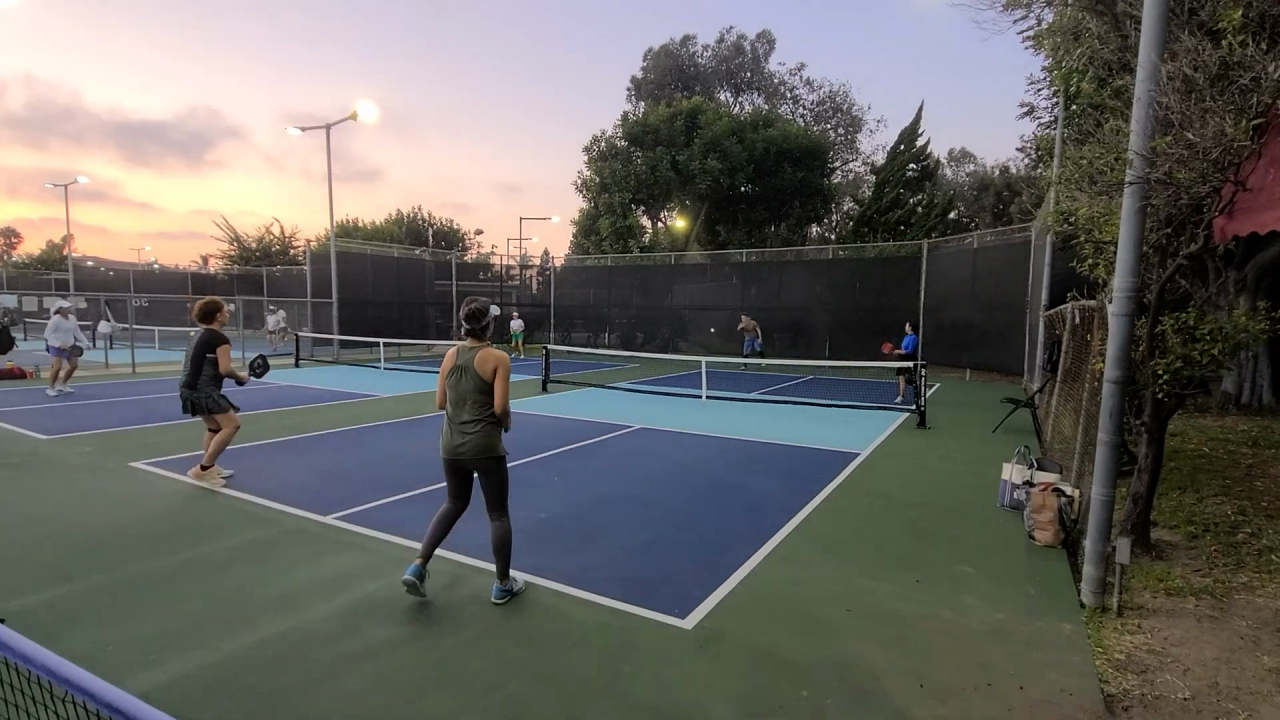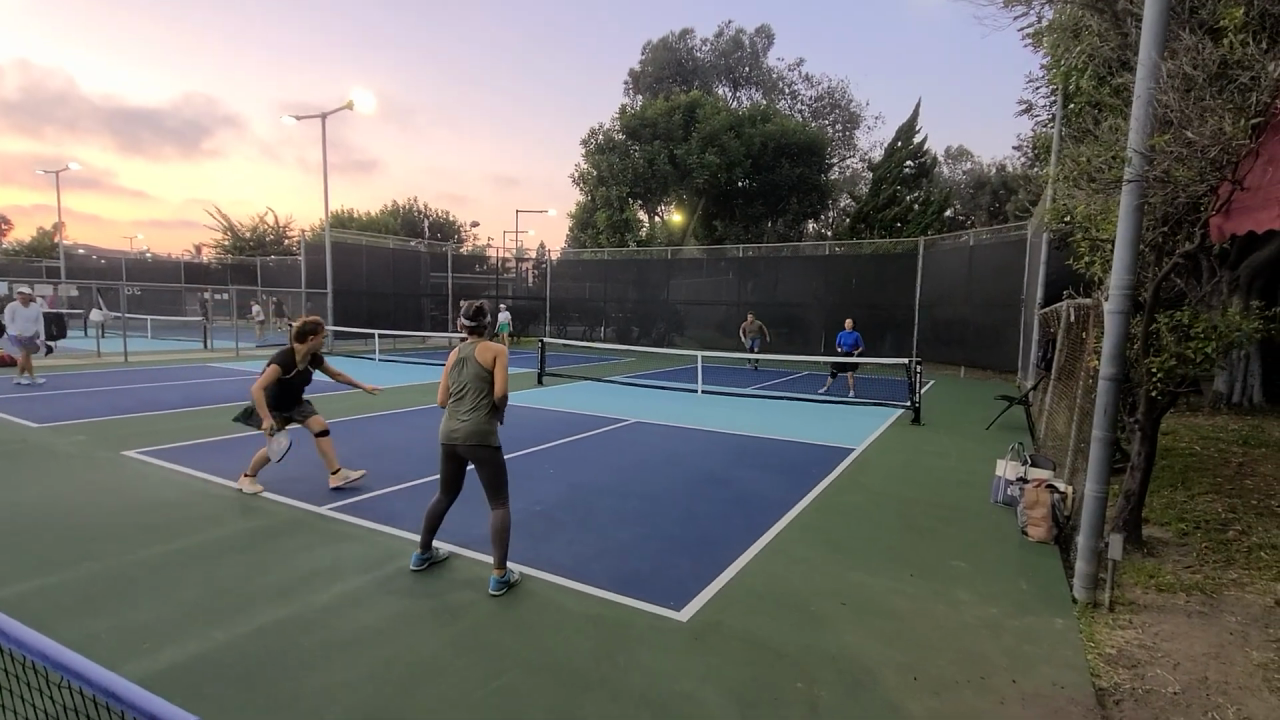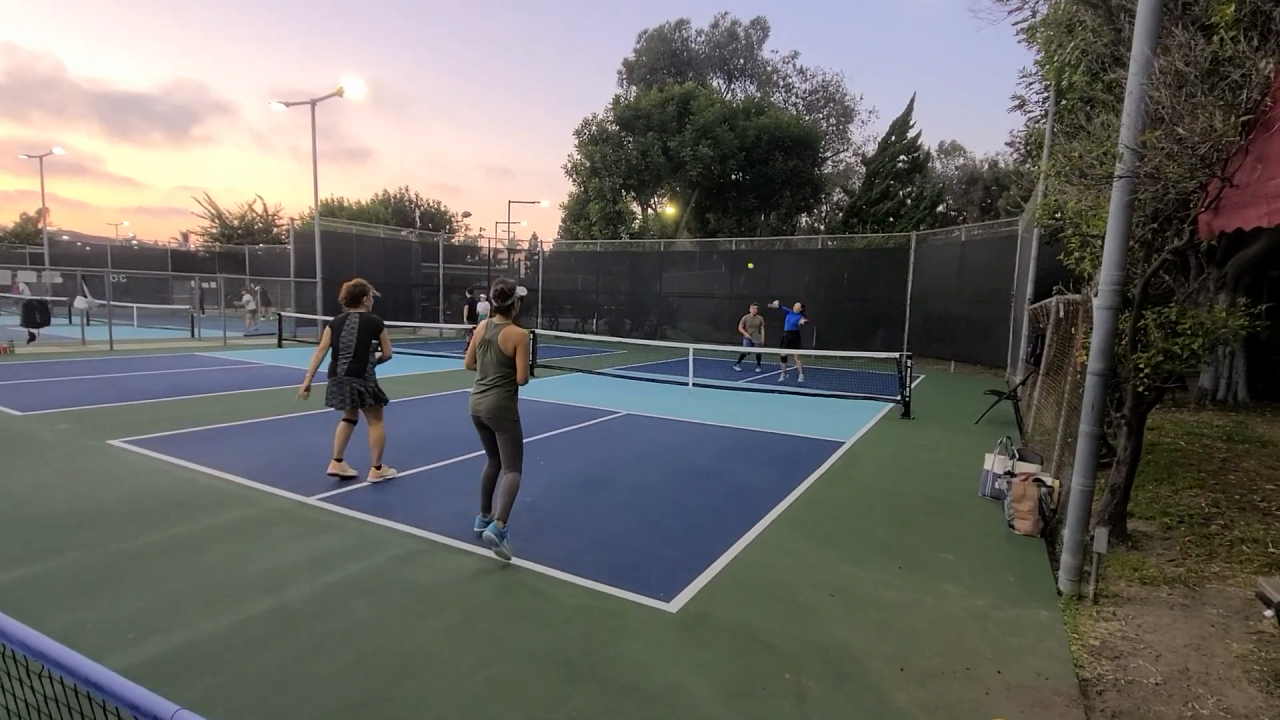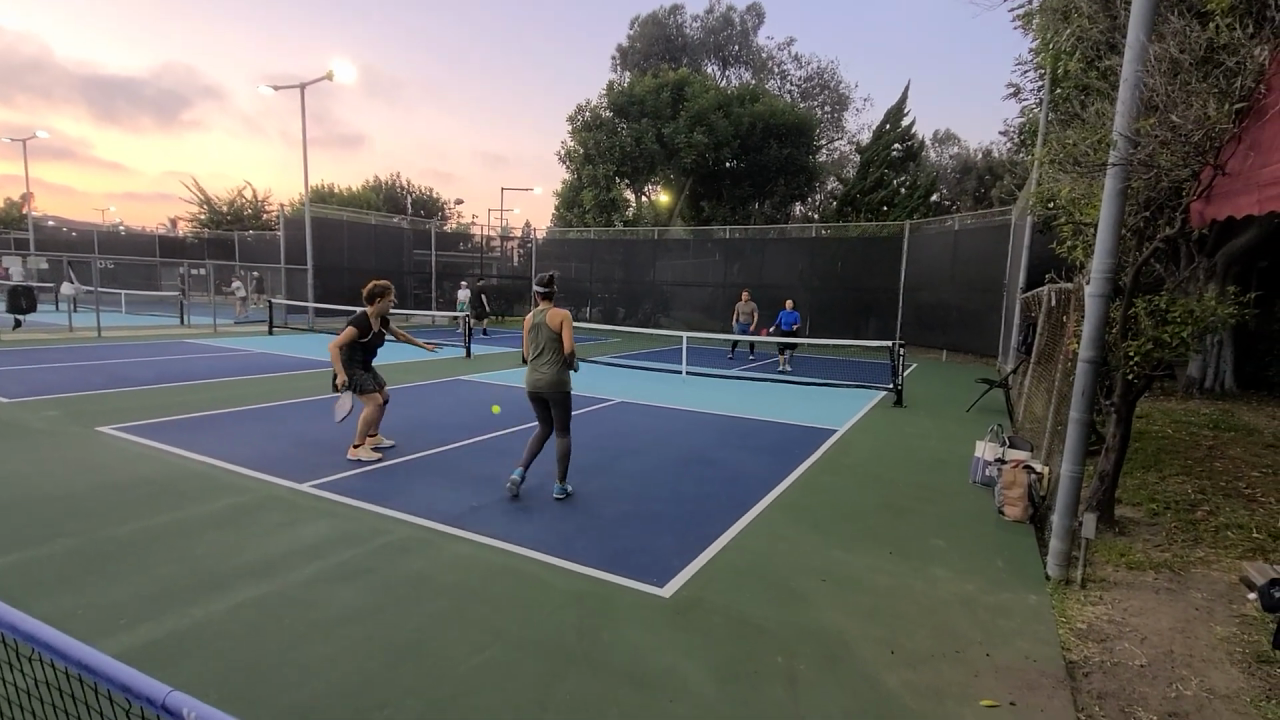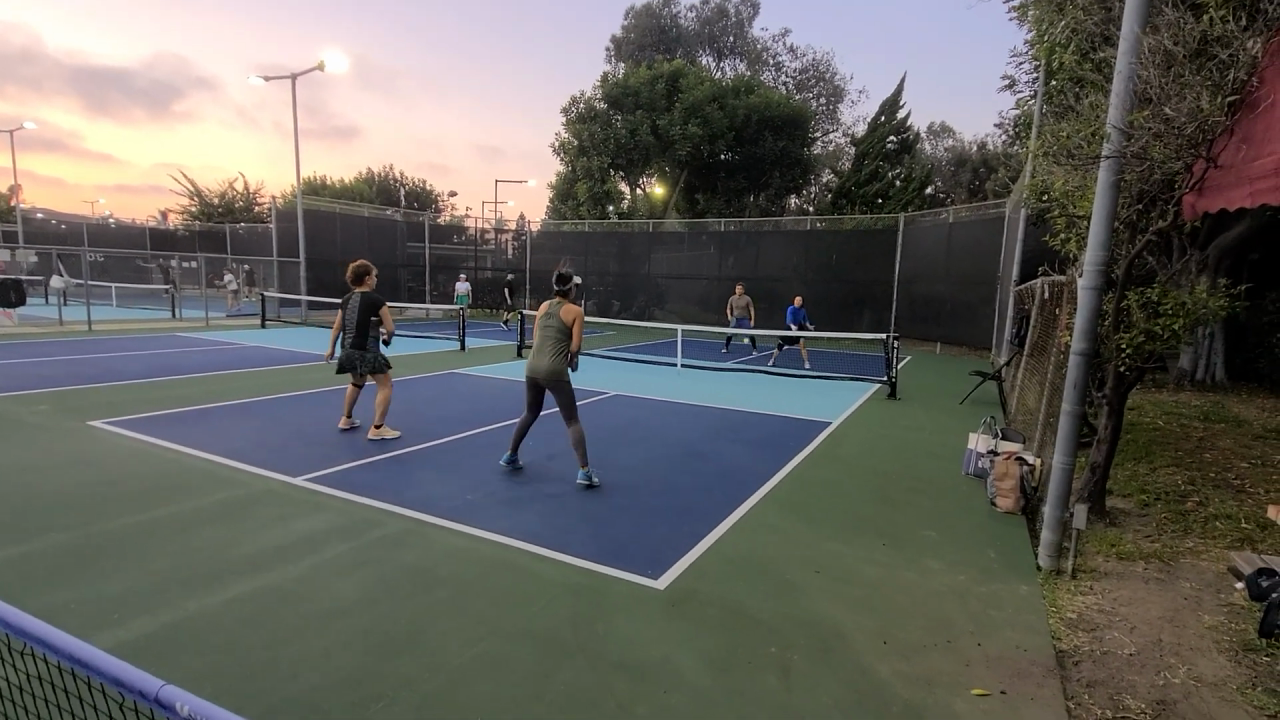
dt=1s
person 1, frame 1
left shoulder: (450, 356)
right shoulder: (498, 359)
left elbow: (440, 403)
right elbow: (501, 409)
right wrist: (506, 421)
left hip: (452, 446)
right hip: (486, 447)
left knee: (454, 505)
right knee: (499, 514)
left ankle: (418, 566)
right ankle: (502, 585)
person 1, frame 2
left shoulder: (455, 354)
right shoulder: (497, 350)
left elbow: (441, 400)
right elbow: (500, 393)
right wrist: (497, 412)
left hip: (450, 433)
right hip: (480, 435)
left knee: (445, 494)
right knee: (499, 504)
left ankle: (422, 553)
right ankle: (500, 575)
person 1, frame 3
left shoulder: (481, 328)
right shoulder: (519, 335)
left elbow: (468, 364)
right elbow: (522, 379)
left hip: (478, 405)
right hip: (501, 408)
left knee: (495, 461)
right knee: (512, 470)
left ankle: (485, 517)
right ankle: (498, 528)
person 1, frame 4
left shoulder: (529, 318)
right shoulder: (562, 315)
left elbow: (527, 355)
right elbow: (569, 350)
right wrist: (570, 364)
left hip: (533, 381)
right hip: (556, 382)
left knee: (543, 429)
right knee: (563, 433)
left ankle: (520, 471)
right ankle: (561, 486)
person 1, frame 5
left shoulder: (544, 306)
right shoulder: (576, 311)
right elbow: (575, 347)
right wrist: (572, 361)
left hip: (533, 368)
right hip: (555, 372)
left knee: (531, 413)
right knee: (572, 422)
left ankle: (510, 455)
right ankle: (584, 472)
person 2, frame 1
left shoulder: (198, 335)
right shoulder: (219, 339)
right elbow: (225, 369)
right wrist: (240, 377)
left hip: (190, 388)
right hip: (204, 391)
left knee: (215, 426)
right knee: (231, 424)
left ankle: (208, 468)
right ankle: (203, 469)
person 2, frame 2
left shoulder: (315, 358)
right shoulder: (283, 360)
left elbow: (337, 375)
right elbow: (256, 389)
left wrist: (363, 386)
right wrist: (266, 418)
left hip: (294, 402)
right hip: (270, 403)
left knee: (320, 428)
left ankle: (337, 474)
right ankle: (247, 478)
person 2, frame 3
left shoulder: (335, 322)
right shoulder: (375, 323)
left elbow: (320, 351)
right elbow: (387, 354)
left wrist: (308, 380)
left hip: (336, 379)
right hip: (361, 380)
left knee: (349, 418)
right knee: (376, 422)
left ankle: (337, 463)
right ankle: (377, 469)
person 2, frame 4
left shoulder: (382, 319)
right shoulder: (360, 322)
left elbow: (400, 334)
right elbow: (334, 346)
left wrist: (422, 345)
right wrist: (340, 373)
left hip: (364, 367)
right hip: (351, 368)
left knee: (383, 397)
right knee: (374, 403)
left ankle: (372, 437)
right ankle: (357, 448)
person 2, frame 5
left shoulder: (347, 299)
right shoulder: (376, 300)
left elbow: (336, 327)
right elbow: (390, 329)
left wrist: (330, 348)
right wrist: (387, 338)
left hip: (348, 350)
right hip: (366, 352)
left knee: (357, 382)
right knee: (385, 386)
left ankle: (346, 419)
right ankle: (378, 428)
